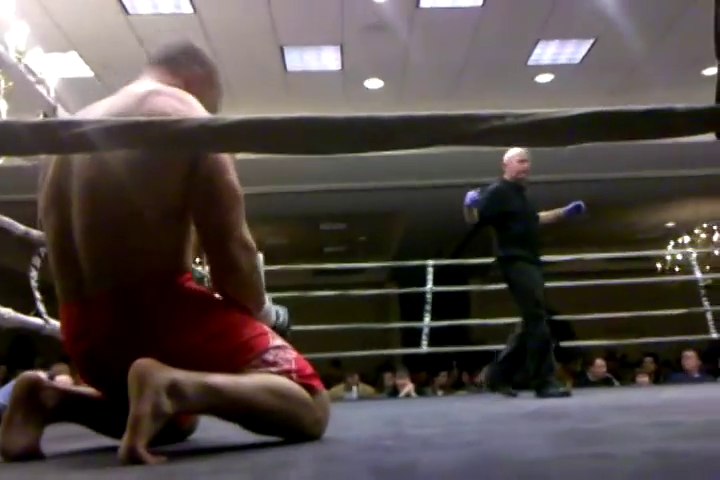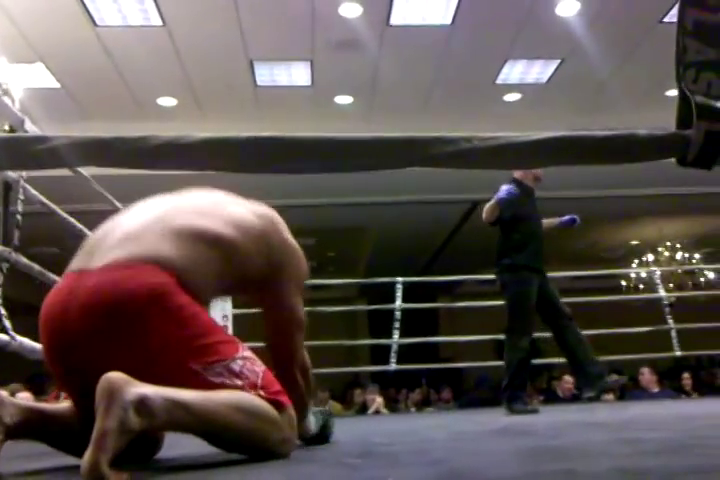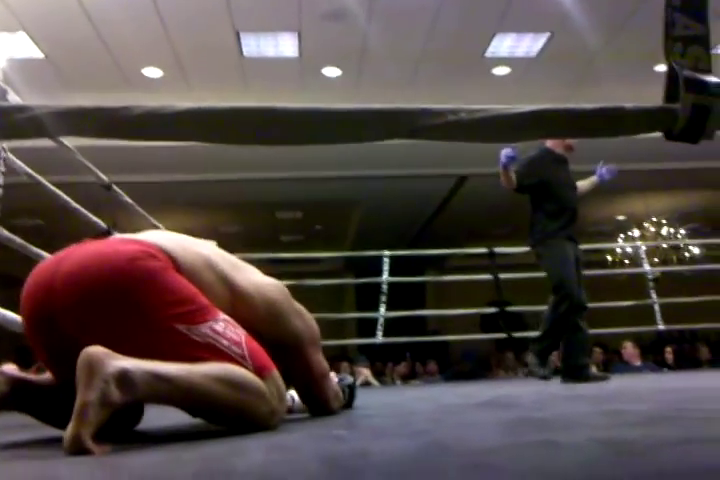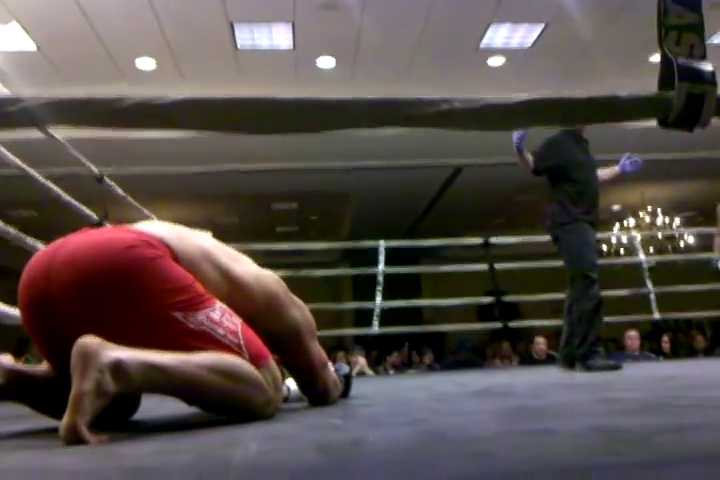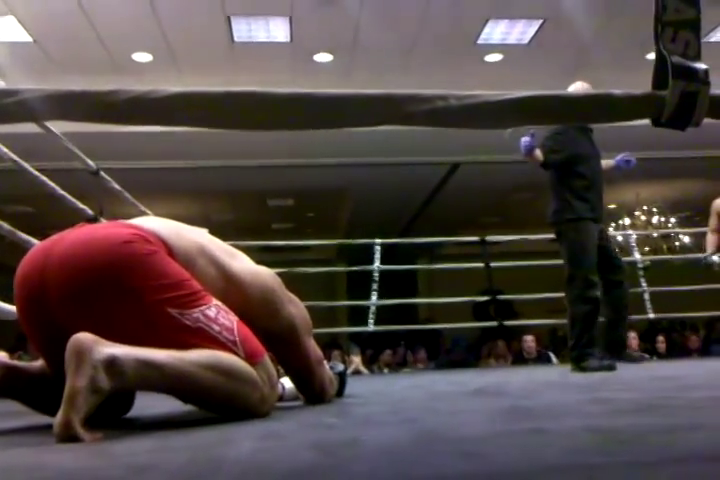
dt=0.5s
person 1, frame 1
left shoulder: (78, 125)
right shoulder: (191, 119)
right elbow: (233, 249)
right wrist: (262, 330)
left hip: (84, 332)
right hip: (155, 307)
left knee: (174, 421)
right knee: (310, 408)
left ankle: (50, 399)
right ankle: (172, 385)
person 1, frame 2
right shoulder: (278, 242)
right elbow: (291, 360)
right wrist: (304, 423)
left knee: (135, 438)
right knee: (279, 429)
right ankle: (140, 401)
person 1, frame 3
right shoulder: (285, 311)
right elbow: (324, 403)
right wrist: (338, 391)
right hip: (124, 275)
left knee: (114, 407)
right knee: (266, 401)
right ankle: (118, 374)
person 1, frame 4
right shoulder: (277, 301)
right elbow: (323, 392)
left wrist: (280, 385)
right wrist: (336, 382)
left knee: (111, 402)
right knee: (263, 392)
left ankle: (8, 376)
right ankle: (112, 364)
person 1, frame 5
right shoulder: (273, 297)
right elbow: (319, 390)
left wrist: (280, 386)
right wrist: (331, 380)
right hip: (116, 261)
left knee: (108, 398)
right knee: (258, 390)
left ankle: (9, 374)
right ankle: (108, 361)
person 2, frame 1
left shoulder: (519, 193)
right shoulder: (498, 192)
right elbow: (473, 219)
left wrist: (564, 212)
right wrist: (470, 205)
left hip: (531, 264)
right hip: (516, 264)
left knee: (532, 324)
right knee: (537, 321)
left ankle: (498, 375)
right ankle: (543, 382)
person 2, frame 2
left shoulder: (526, 194)
right shoulder: (512, 194)
right elbow: (488, 217)
left wrist: (559, 222)
right wrist: (497, 199)
left hip: (533, 273)
right hip: (517, 273)
left knee: (563, 323)
right knee: (520, 335)
left ankle: (593, 380)
right ankle: (514, 398)
person 2, frame 3
left shoulder: (561, 163)
right shoulder: (539, 161)
right elbow: (511, 183)
left wrist: (596, 179)
right wrist: (505, 167)
left hip: (568, 240)
right hip: (550, 240)
left knee: (576, 301)
right knee: (568, 295)
left ankle: (576, 366)
right ankle: (539, 353)
person 2, frame 4
left shoulder: (582, 145)
right shoulder: (558, 142)
right elbow: (530, 165)
left wrist: (619, 169)
right wrist: (520, 149)
left hip: (584, 223)
right hip: (569, 224)
left knee: (580, 288)
right knee: (586, 284)
left ankle: (570, 353)
right ankle: (588, 354)
person 2, frame 5
left shoulder: (584, 134)
right shoulder: (562, 133)
right elbow: (542, 154)
left wrist: (614, 163)
right wrist: (530, 151)
left hip: (592, 220)
right hip: (573, 220)
left knee: (614, 279)
right knee: (584, 288)
left ankle: (616, 346)
right ankle: (583, 354)
